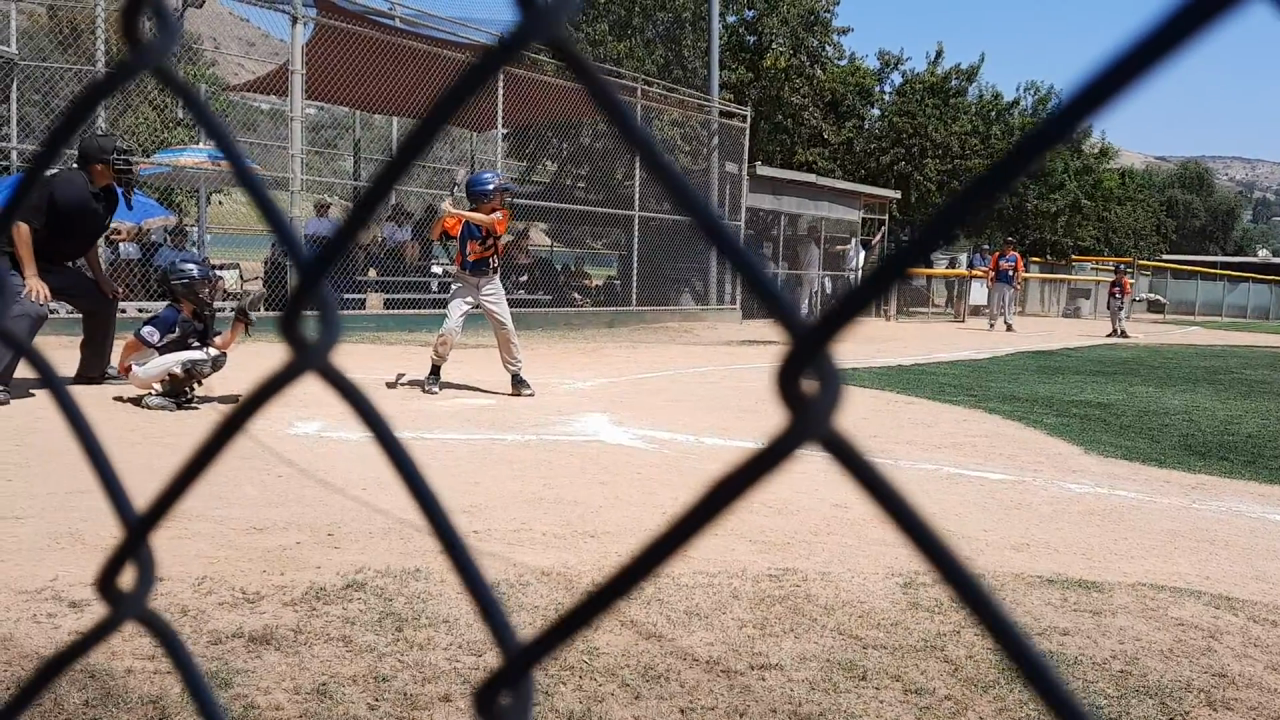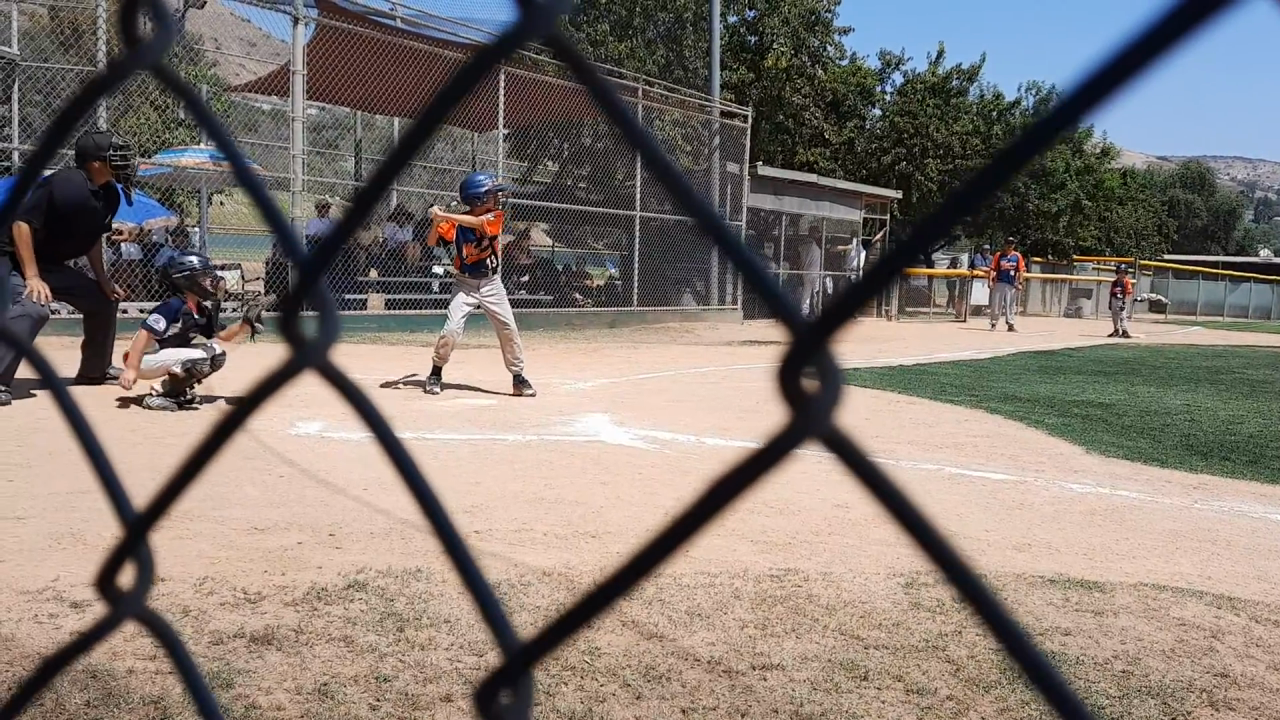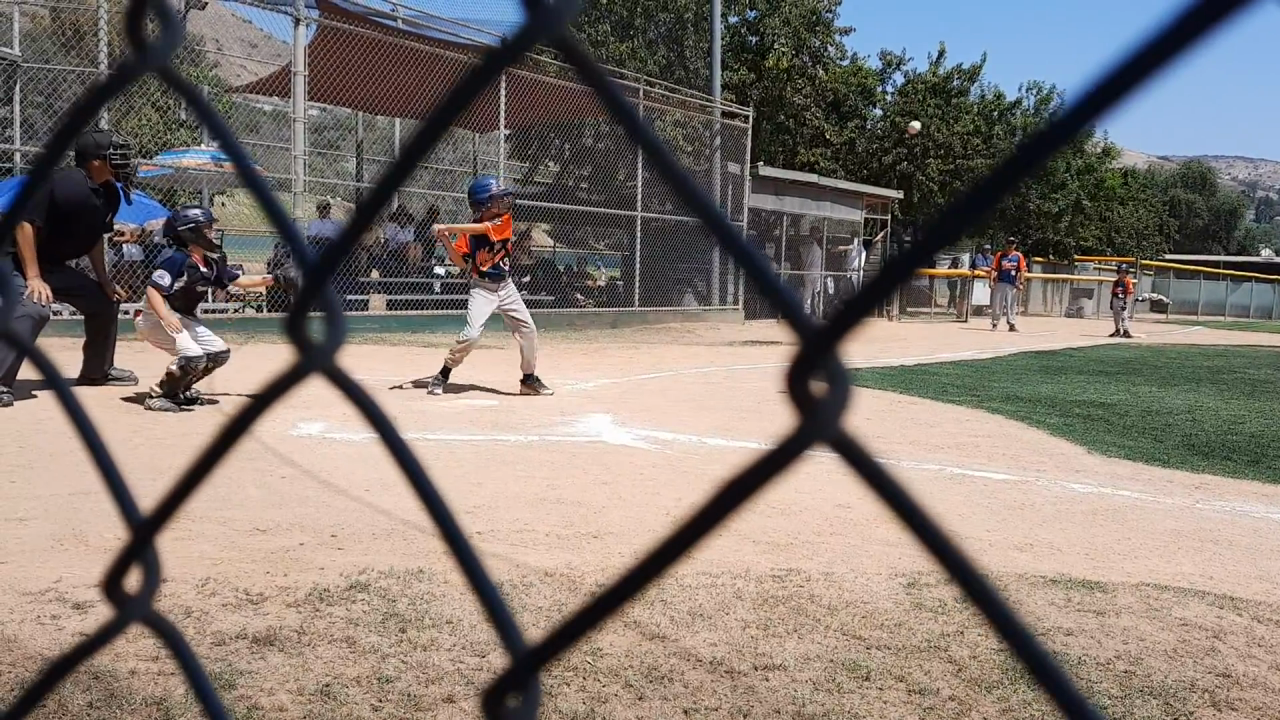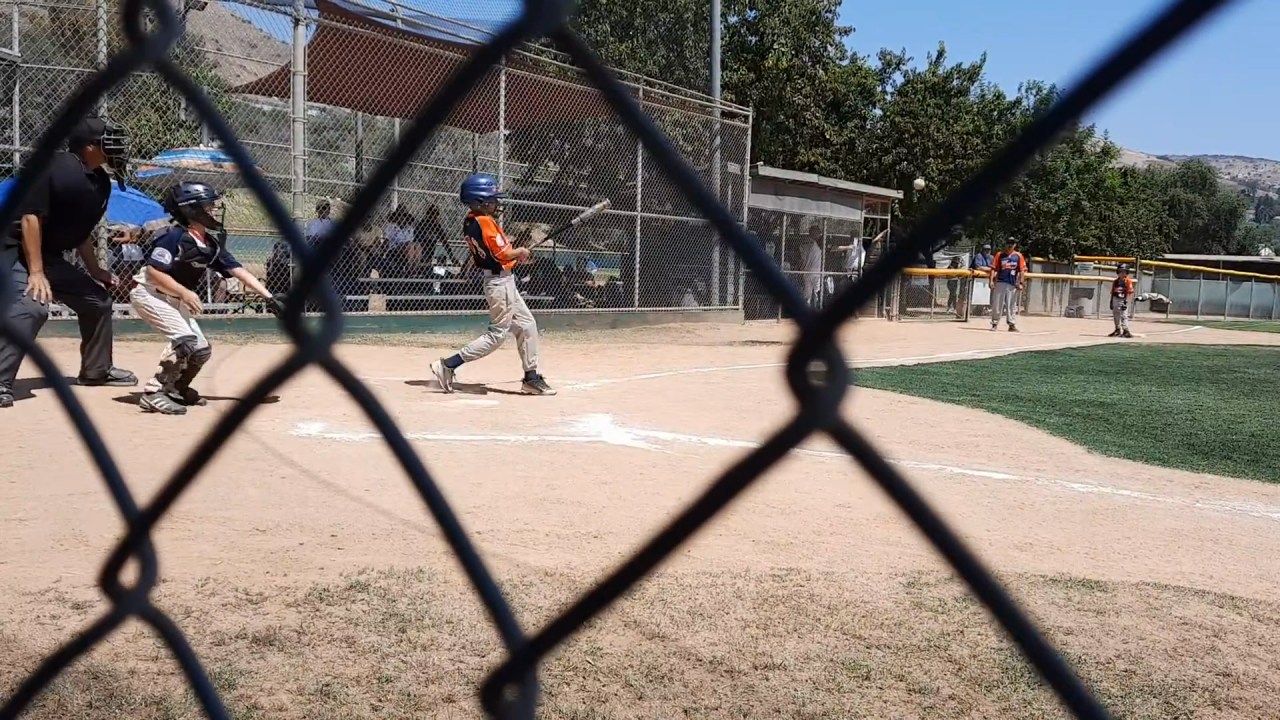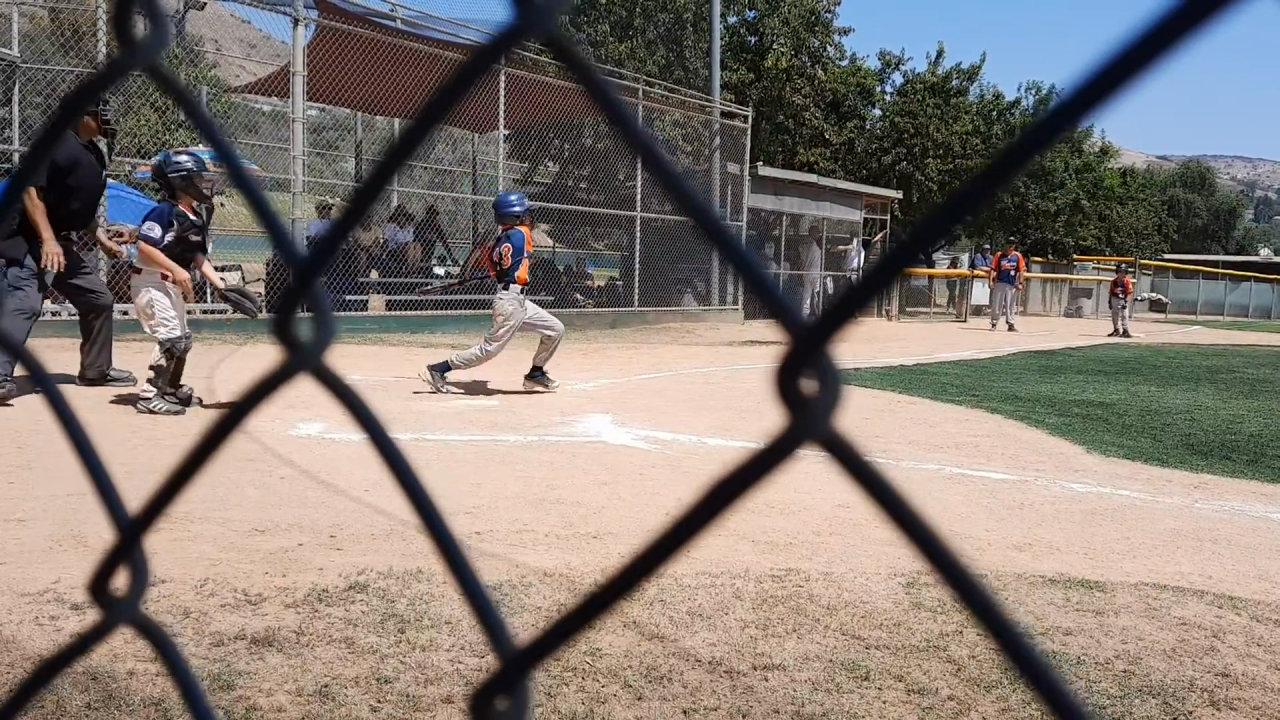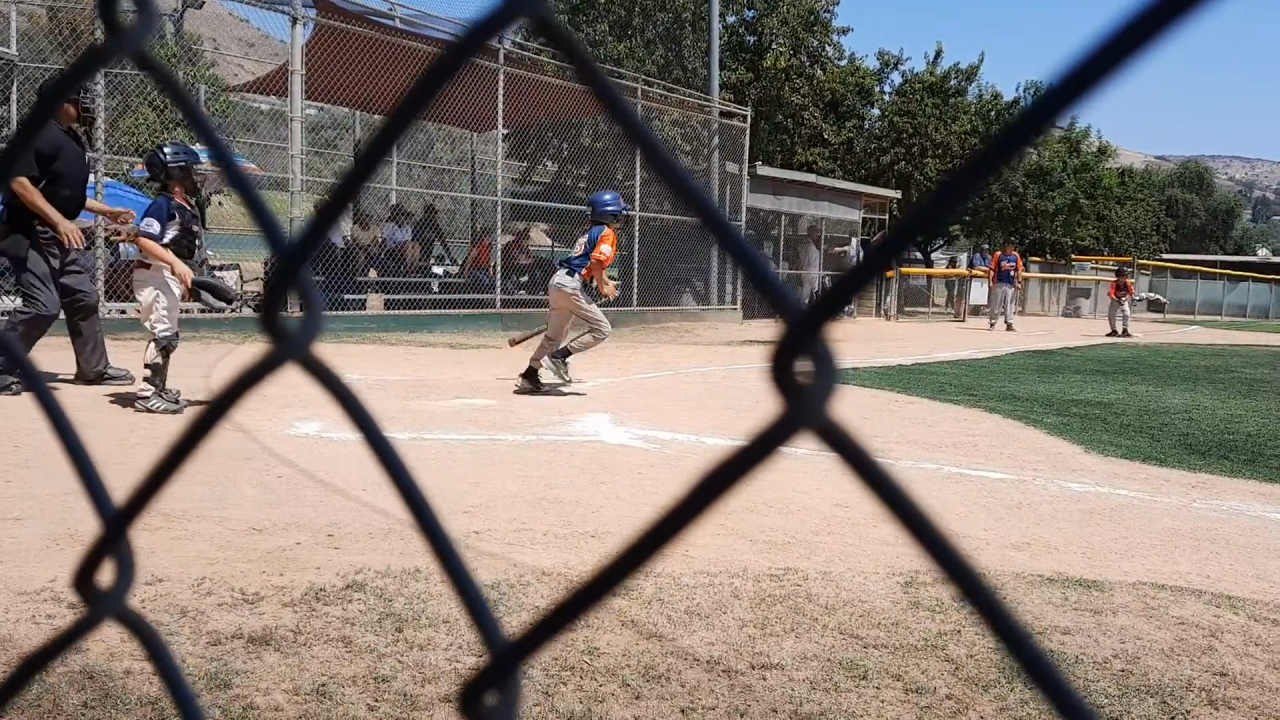
dt=0.3s
person 1, frame 1
left shoulder: (109, 196)
right shoulder: (64, 185)
left wrist: (100, 278)
right wrist: (31, 276)
left hip: (53, 263)
left knee: (104, 300)
right knee: (31, 307)
left ankle: (93, 370)
person 1, frame 2
left shoulder: (110, 195)
right shoulder: (63, 184)
left elbow: (93, 237)
left wrist: (102, 279)
right wrist: (32, 277)
left hip: (54, 264)
left knee: (104, 300)
right knee: (33, 308)
left ankle: (94, 370)
person 1, frame 3
left shoulder: (110, 194)
right shoulder: (63, 183)
left elbow: (95, 237)
right elbow: (25, 224)
left wrist: (104, 280)
right wrist: (33, 277)
left hip: (55, 264)
left knee: (105, 301)
right knee: (34, 309)
left ankle: (97, 371)
person 1, frame 4
left shoulder: (101, 181)
right shoulder: (57, 169)
right elbow: (30, 218)
left wrist: (95, 270)
right wrist: (36, 272)
left hip: (51, 256)
left knee: (97, 300)
right knee: (32, 307)
left ankle: (97, 370)
person 1, frame 5
left shoulder: (96, 154)
right shoulder: (57, 144)
right elbow: (31, 192)
left wrist: (103, 240)
right wrist: (48, 240)
left hip: (62, 243)
right hip: (28, 240)
left knee: (99, 298)
right knee: (25, 302)
left ankle: (97, 370)
person 1, frame 6
left shoulder: (71, 137)
right shoulder: (37, 132)
left wrist: (100, 208)
right wrist: (59, 220)
left hip: (58, 236)
right hip: (30, 235)
left knee: (83, 298)
right knee: (42, 304)
left ankle: (94, 368)
person 2, frame 1
left shoulder: (501, 216)
right shoulder: (461, 219)
left elbow: (487, 221)
right elbow: (434, 236)
left wrist: (454, 212)
right wrist: (445, 215)
left hip: (490, 282)
right hip: (464, 281)
left knee: (506, 329)
right knee: (450, 328)
left ankle: (516, 378)
right ankle: (434, 374)
person 2, frame 2
left shoulder: (496, 216)
right shoulder: (457, 221)
left elbow: (476, 222)
right elbow: (431, 242)
left wrist: (444, 216)
right wrist: (436, 220)
left hip: (491, 283)
right hip: (464, 284)
left knee: (509, 329)
right knee: (451, 330)
left ankle: (519, 379)
right ankle: (435, 375)
person 2, frame 3
left shoulder: (504, 219)
right shoulder: (467, 230)
left elbow: (481, 228)
right elbow: (459, 262)
left wrist: (448, 228)
right wrist: (446, 240)
left hip: (505, 286)
right hip: (482, 288)
left knee: (527, 330)
right knee: (471, 334)
left ankle: (529, 379)
right ankle: (442, 376)
person 2, frame 4
left shoulder: (470, 222)
right shoulder: (484, 222)
right elbow: (503, 254)
left wrist: (516, 251)
right wrist: (522, 253)
left hip: (503, 283)
right hip: (501, 283)
left knee: (526, 327)
right knee: (495, 336)
left ankle: (532, 379)
right ankle: (447, 366)
person 2, frame 5
left shoulder: (498, 241)
right shoulder: (523, 232)
left elbow: (493, 270)
right elbow: (526, 255)
left hip: (518, 299)
right hip: (511, 300)
left knee: (555, 330)
right knee: (490, 348)
left ankle: (536, 374)
right ankle: (436, 371)
person 2, frame 6
left shoulder: (593, 231)
right shoulder: (607, 234)
right elbow: (599, 261)
left wrist: (604, 285)
right wrist: (605, 286)
left hip: (558, 282)
right hip: (570, 285)
left knee: (555, 334)
right knee: (601, 329)
left ankle: (530, 376)
right ankle: (558, 356)
person 3, frame 1
left shoulder: (199, 317)
right shoulder: (169, 317)
left elbow: (222, 344)
right elbow: (132, 344)
left wrist: (240, 318)
right wrist: (123, 367)
left hip: (164, 365)
right hip: (142, 370)
left knee: (217, 357)
right knee: (200, 361)
left ankle: (176, 390)
right ankle: (157, 394)
person 3, frame 2
left shoulder: (202, 310)
right shoulder: (174, 306)
left elbow: (224, 335)
right elbow: (144, 334)
left wrist: (247, 322)
right wrist: (130, 369)
left hip: (166, 353)
right hip: (146, 359)
left knee: (216, 355)
right knee: (199, 360)
left ankle: (176, 390)
right ankle: (157, 395)
person 3, frame 3
left shoulder: (211, 263)
right shoulder: (177, 259)
left elbow: (239, 281)
right elbow: (152, 290)
left wrist: (271, 279)
right wrist: (166, 316)
left hip: (183, 319)
right hip: (154, 318)
left knee: (219, 352)
right knee: (194, 356)
left ankle: (179, 389)
right ankle: (158, 394)
person 3, frame 4
left shoulder: (213, 243)
right shoulder: (175, 237)
left elbow: (236, 270)
right elbow: (154, 270)
left wrist: (266, 294)
right wrist: (184, 292)
left hip: (174, 299)
right hip: (149, 294)
left knee: (201, 348)
right knee: (184, 339)
left ankle: (177, 389)
right ankle: (154, 393)
person 3, frame 5
left shoulder: (198, 217)
right shoulder: (165, 211)
left elbow: (199, 258)
right elbow: (144, 246)
left wrist: (220, 285)
right wrist: (176, 270)
left hip: (170, 285)
right hip: (151, 281)
left knee: (183, 340)
right knee: (171, 338)
left ankle: (171, 389)
right ankle: (149, 395)
person 3, frame 6
left shoulder: (186, 206)
right shoulder: (162, 204)
right elbow: (145, 241)
left wrist: (187, 275)
right wrist: (176, 264)
left hip: (171, 278)
right hip: (156, 276)
left knee: (168, 336)
right knee: (163, 335)
left ankle: (160, 389)
right ankle: (147, 395)
